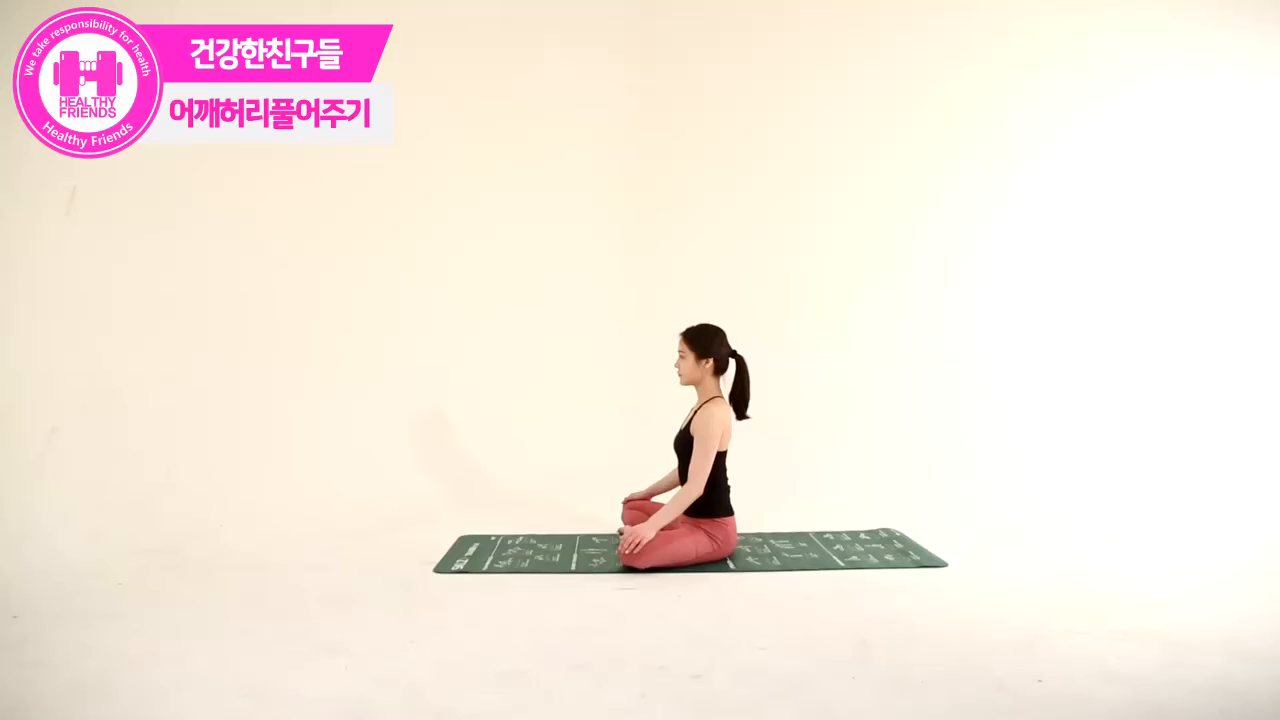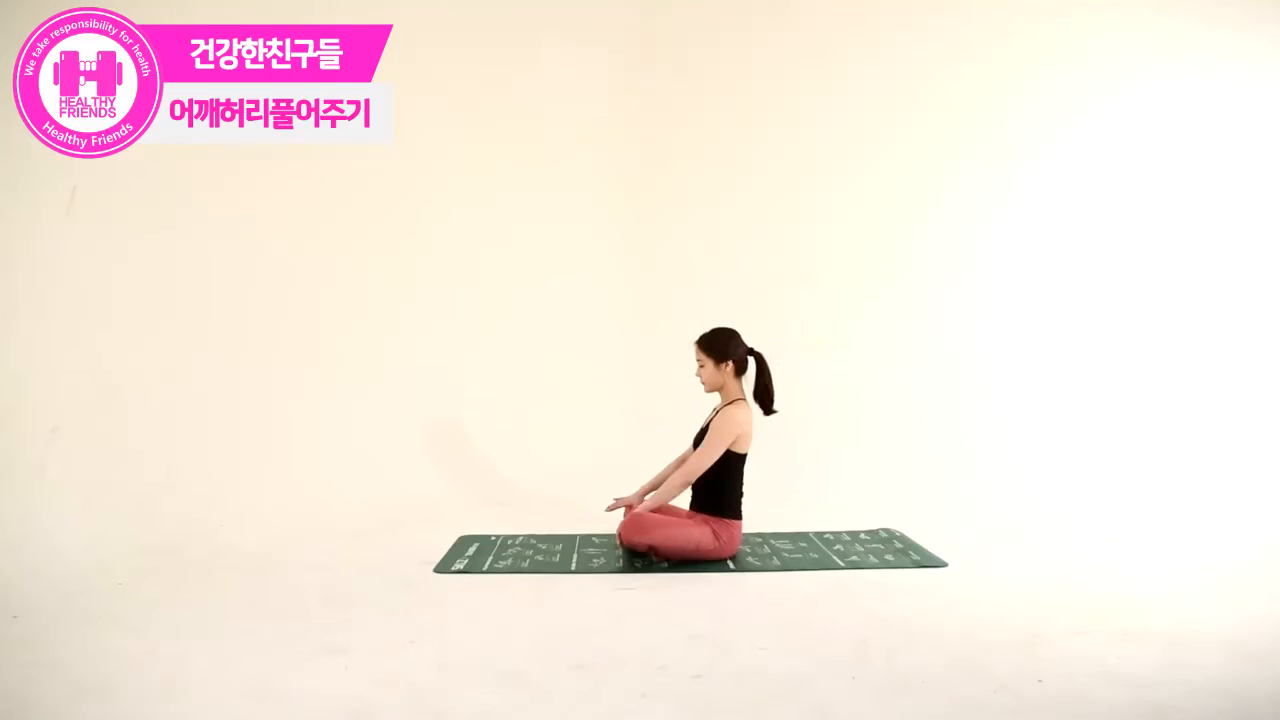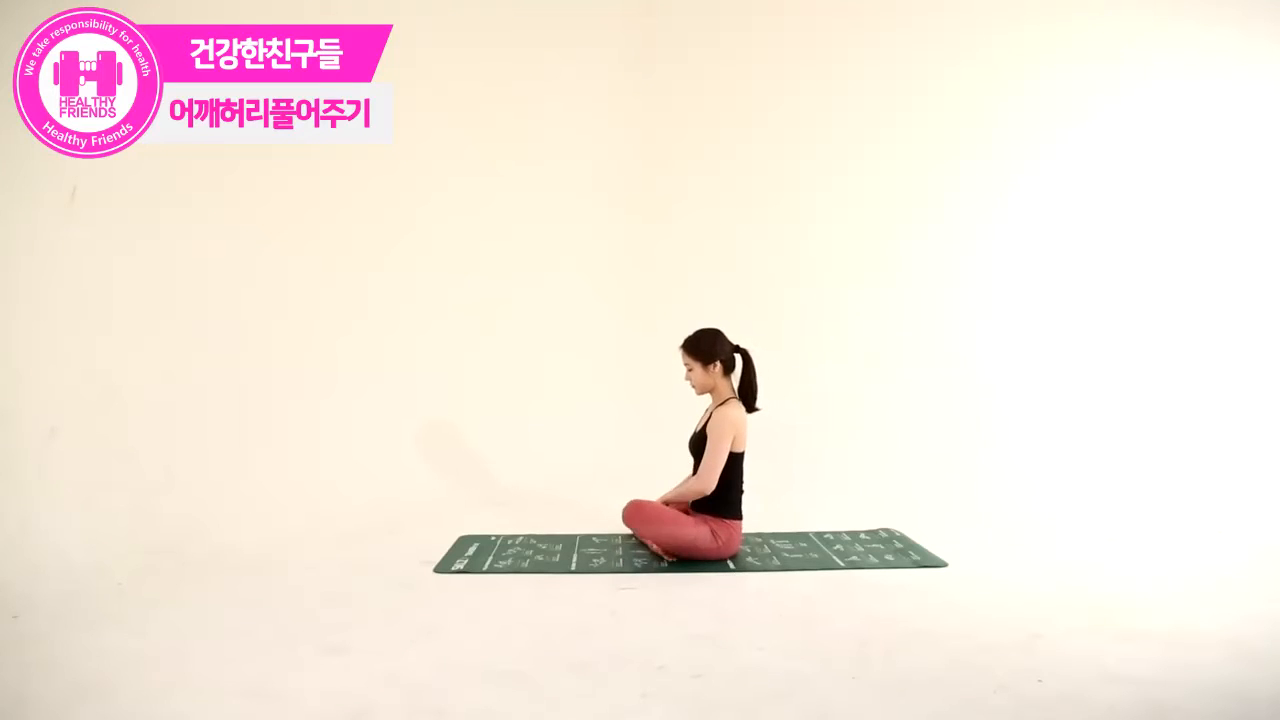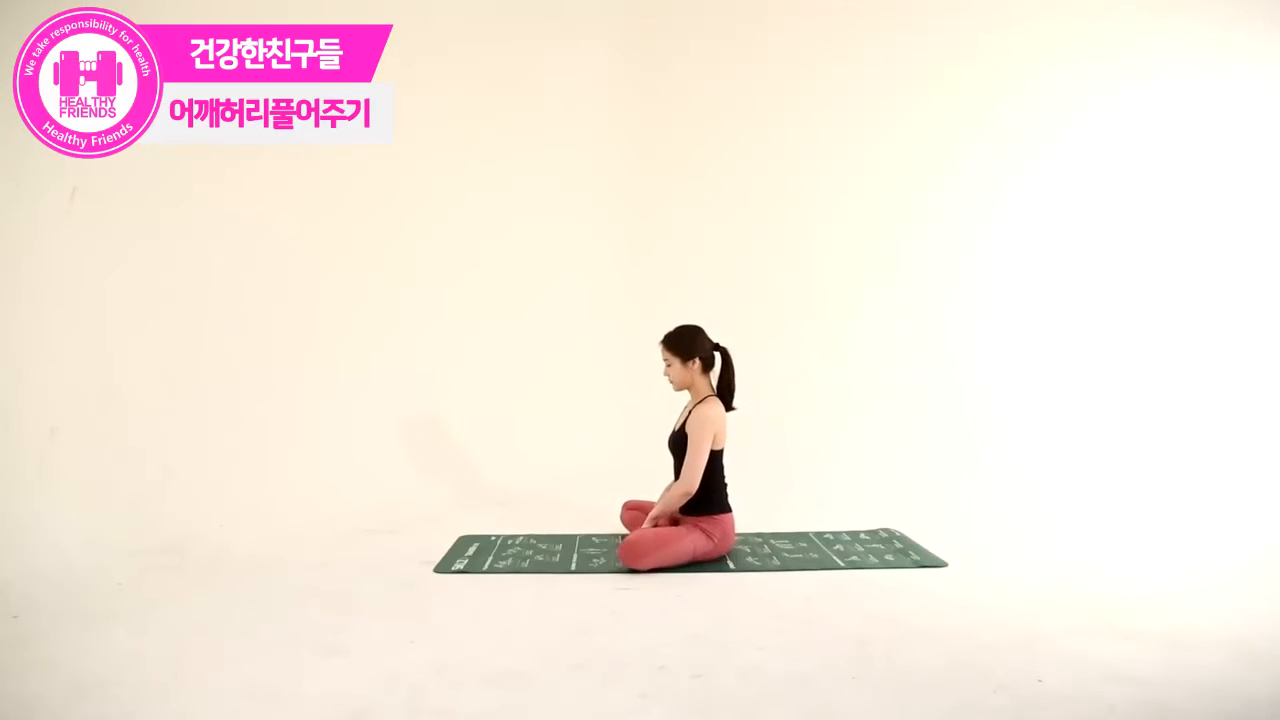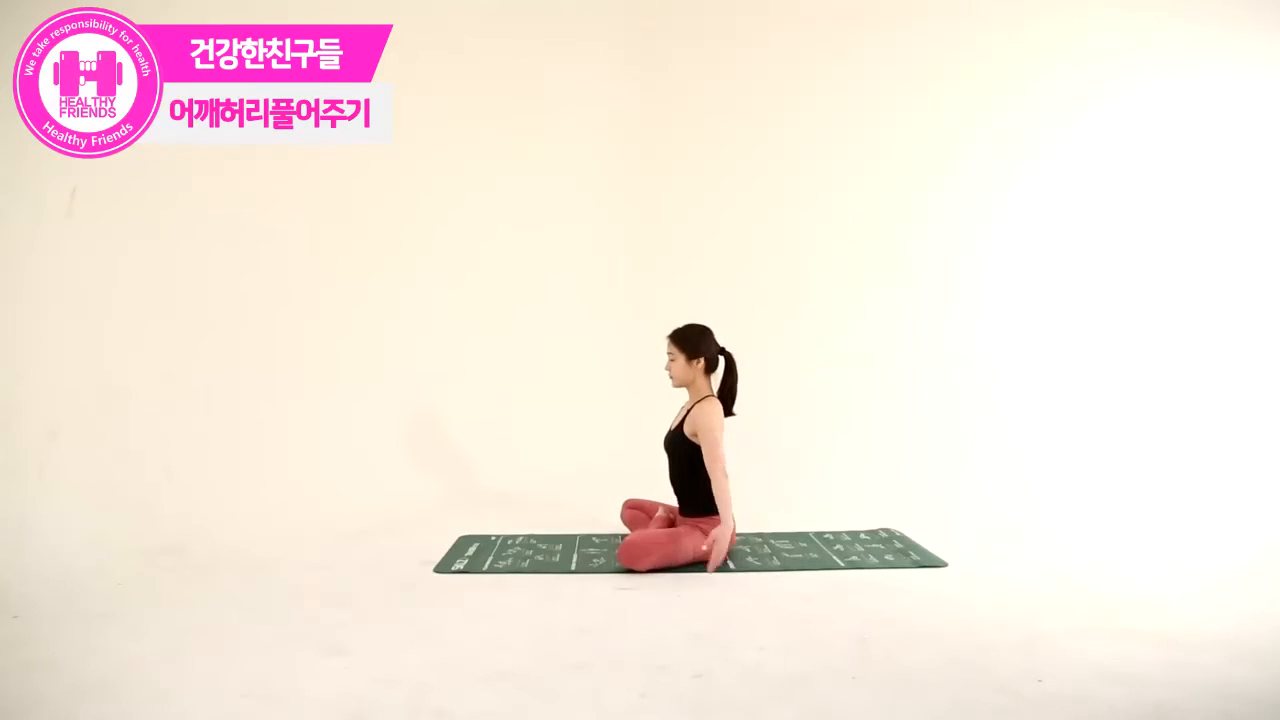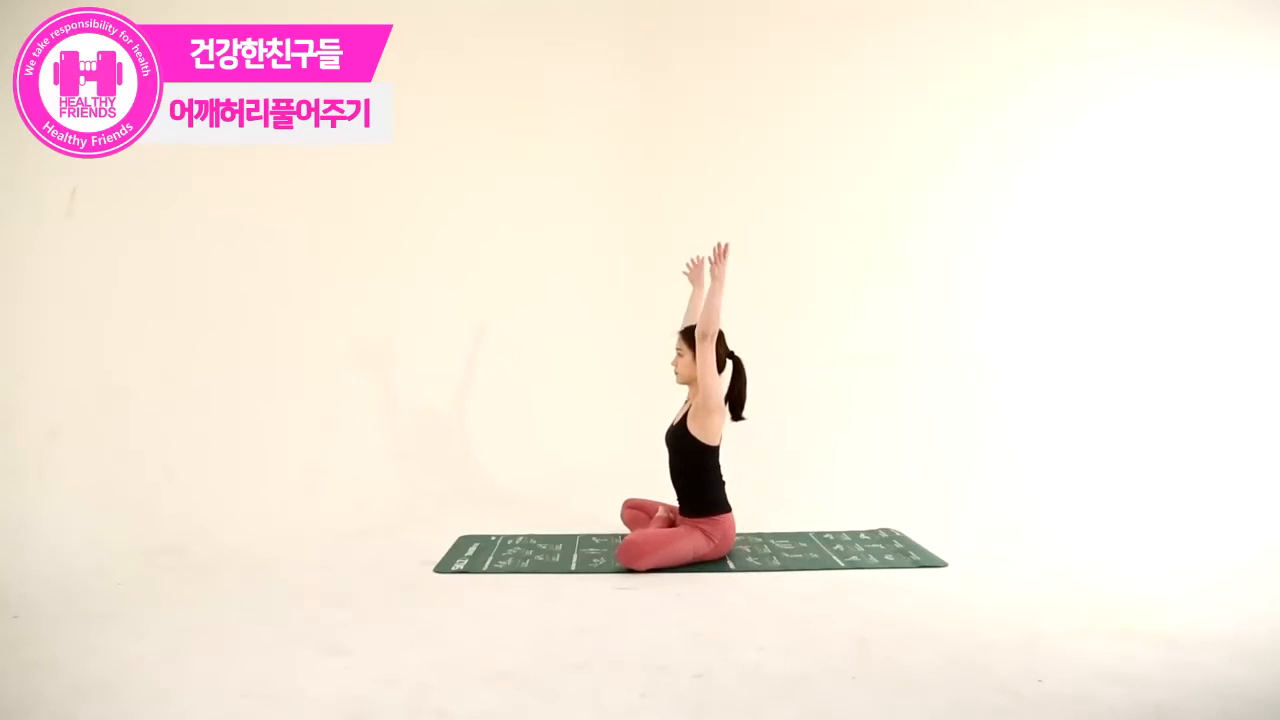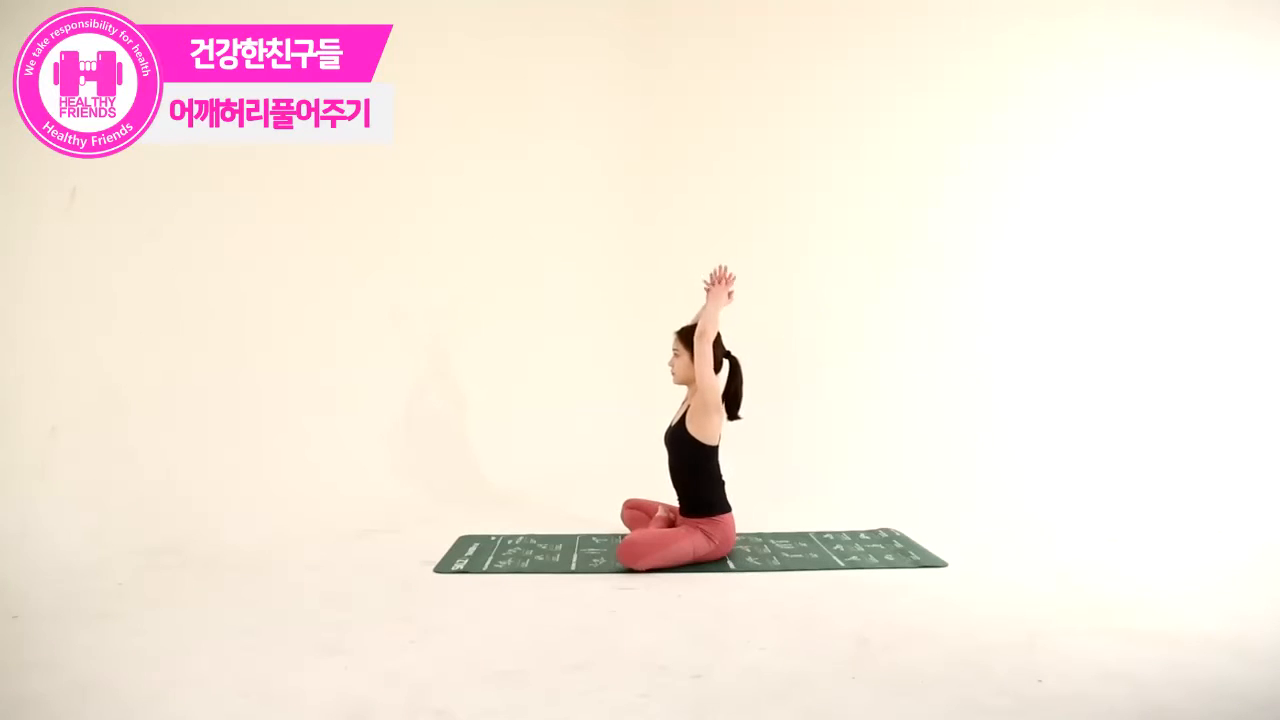
dt=0.7s
person 1, frame 1
left shoulder: (713, 413)
right shoulder: (704, 408)
left elbow: (696, 485)
left wrist: (652, 526)
right wrist: (648, 492)
left hip: (712, 531)
right hip: (695, 520)
left knee: (631, 552)
right knee: (632, 509)
person 1, frame 2
left shoulder: (734, 416)
right shoulder: (724, 410)
left elbow: (688, 476)
right elbow: (685, 459)
left wrist: (642, 510)
right wrist: (641, 494)
left hip: (719, 532)
right hip: (704, 522)
left knee: (632, 528)
right knee: (636, 512)
person 1, frame 3
left shoulder: (727, 414)
right shoulder: (717, 409)
left elbow: (705, 484)
left wrist: (665, 498)
right wrist: (672, 497)
left hip: (718, 532)
right hip: (703, 521)
left knee: (635, 512)
right knee: (639, 511)
person 1, frame 4
left shoulder: (707, 413)
right shoulder: (696, 406)
left elbow: (688, 485)
left wrist: (655, 514)
right wrist: (660, 509)
left hip: (711, 528)
right hip: (692, 517)
left knee: (631, 552)
right knee: (630, 509)
person 1, frame 5
left shoulder: (706, 411)
right shoulder: (693, 406)
left elbow: (718, 472)
left wrist: (725, 523)
left hip: (706, 526)
right hip: (690, 517)
left knee: (629, 553)
right knee: (630, 508)
person 1, frame 6
left shoulder: (710, 404)
right shoulder: (695, 399)
left elbow: (706, 337)
right elbow: (694, 333)
left wrist: (718, 282)
right wrist: (697, 289)
left hip: (711, 529)
right hip: (692, 517)
left knee: (630, 553)
right knee: (631, 508)
person 1, frame 7
left shoulder: (709, 403)
right shoulder: (693, 398)
left elbow: (703, 338)
right elbow: (696, 335)
left wrist: (716, 301)
right wrist: (714, 301)
left hip: (712, 529)
right hip: (692, 517)
left knee: (629, 552)
right knee: (631, 508)
